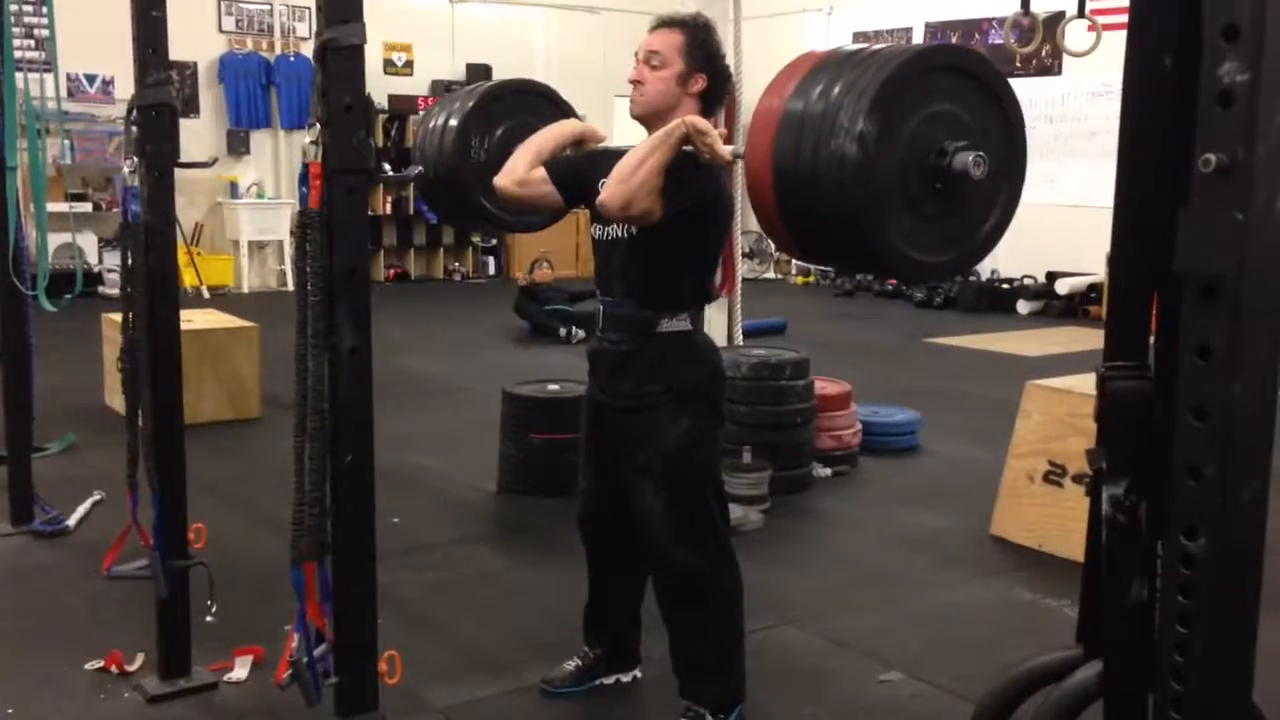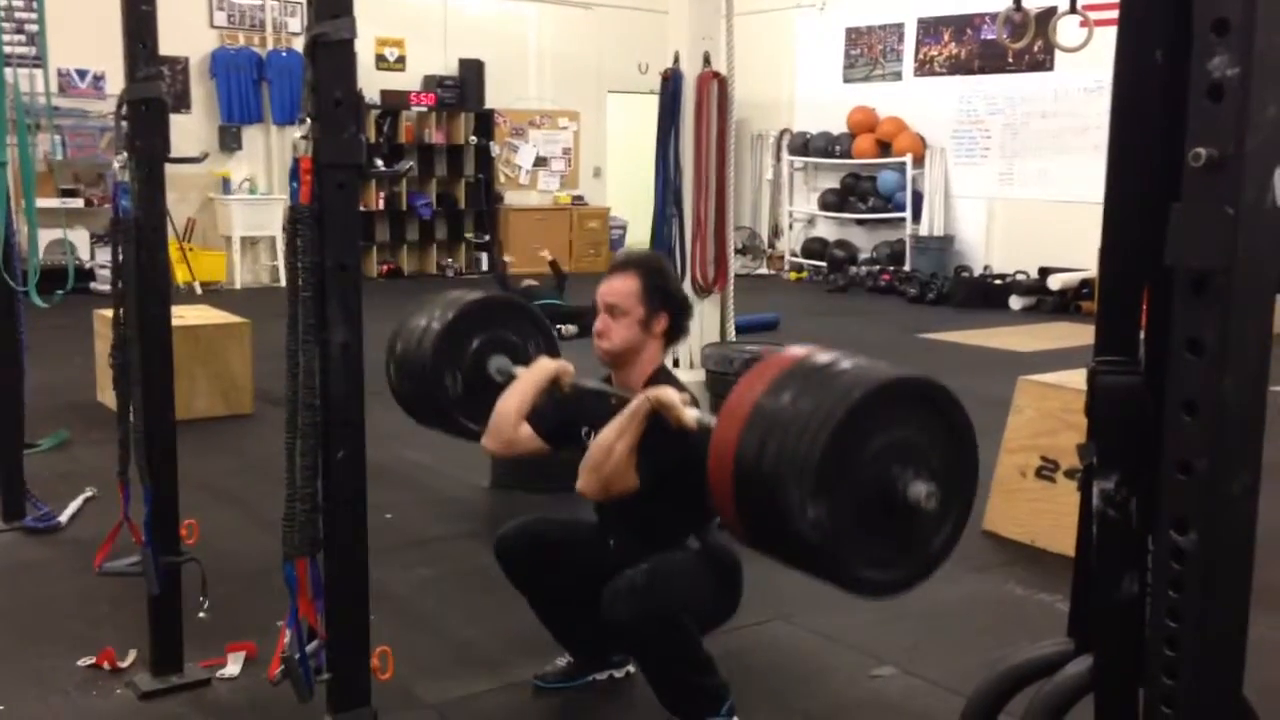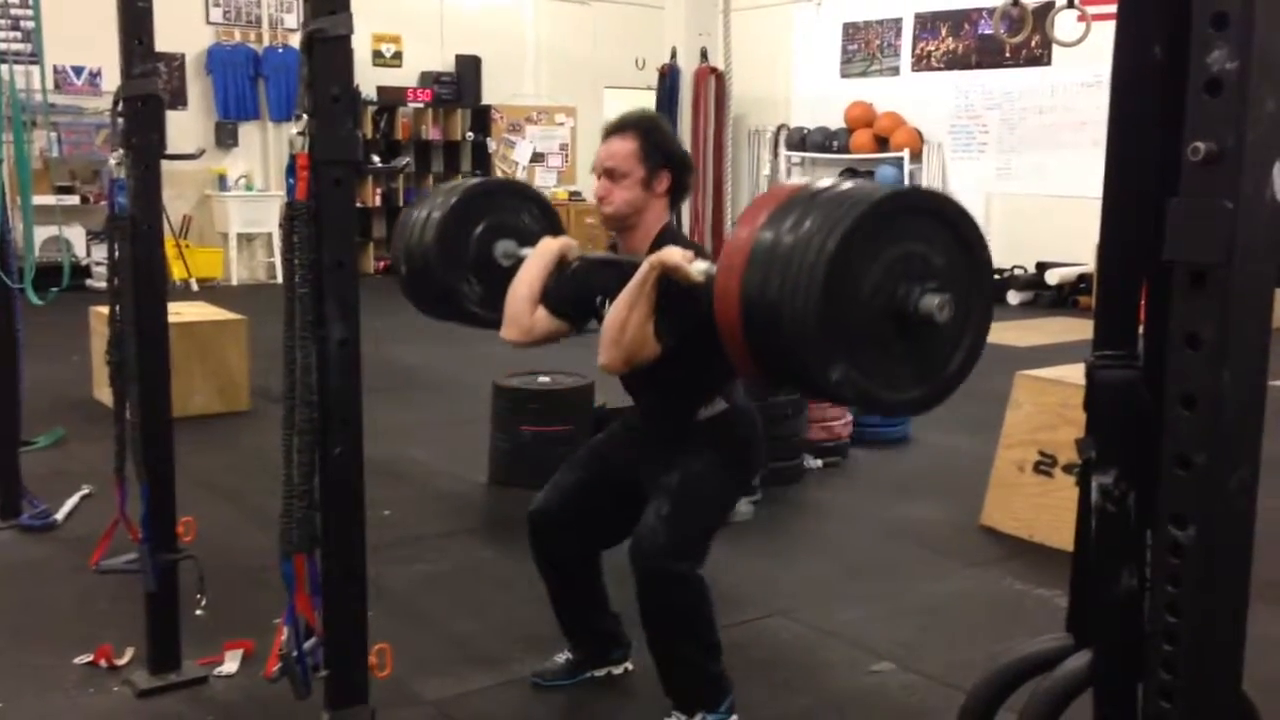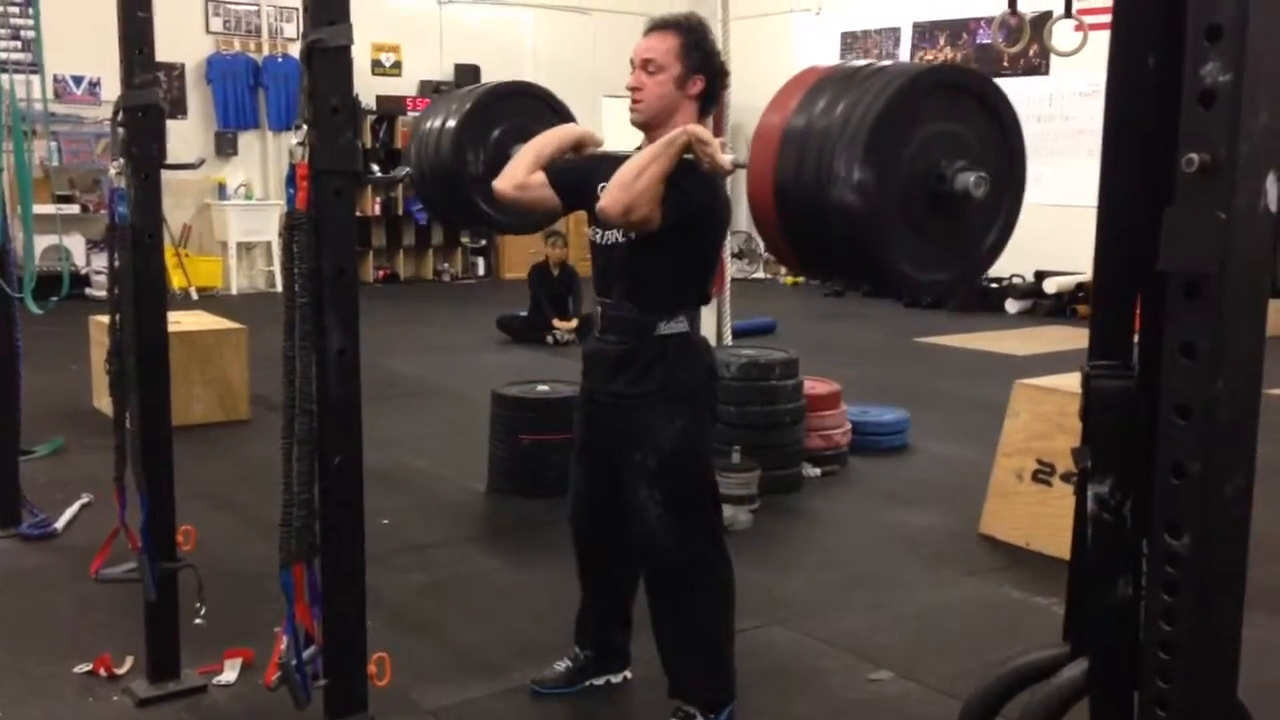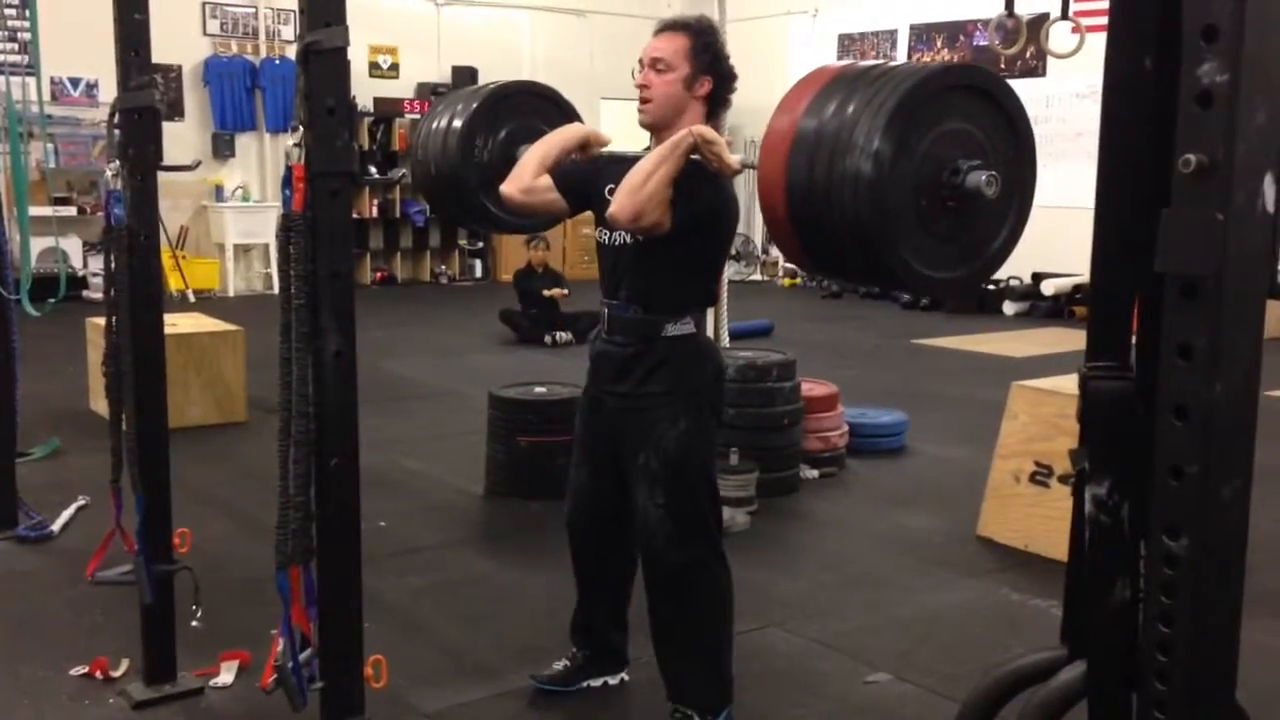
dt=1s
person 1, frame 1
left shoulder: (696, 173)
right shoulder: (614, 160)
left elbow: (618, 200)
right elbow: (511, 182)
left wrist: (675, 134)
right wrist: (568, 130)
left hip: (673, 374)
right hip: (612, 366)
left knee: (685, 543)
right knee: (604, 524)
right ankle: (611, 653)
person 1, frame 2
left shoulder: (671, 418)
right shoulder: (591, 401)
left elbow: (593, 485)
right elbow: (499, 441)
left wrist: (643, 407)
right wrist: (541, 370)
left hip: (694, 566)
left knee: (633, 601)
right knee: (520, 546)
right ankle: (601, 653)
person 1, frame 3
left shoulder: (683, 272)
left elbow: (615, 355)
right elbow: (518, 329)
left wrist: (654, 271)
right wrist: (547, 251)
left hip: (711, 437)
right hip: (647, 425)
left knee: (659, 549)
right knee: (553, 519)
right ankle: (599, 648)
person 1, frame 4
left shoulder: (693, 180)
right shoulder: (612, 164)
left elbow: (617, 207)
right elbow: (510, 186)
left wrist: (679, 141)
right wrist: (567, 135)
left hip: (667, 376)
right hip: (607, 367)
left knee: (679, 541)
right knee: (597, 524)
right ankle: (601, 653)
person 1, frame 5
left shoulder: (704, 181)
right shoulder: (616, 165)
left elbow: (629, 213)
right elbow: (518, 189)
left wrist: (684, 141)
right wrist: (572, 134)
left hip: (673, 376)
right hip: (612, 365)
left knee: (678, 543)
right knee: (593, 522)
right ankle: (597, 653)
